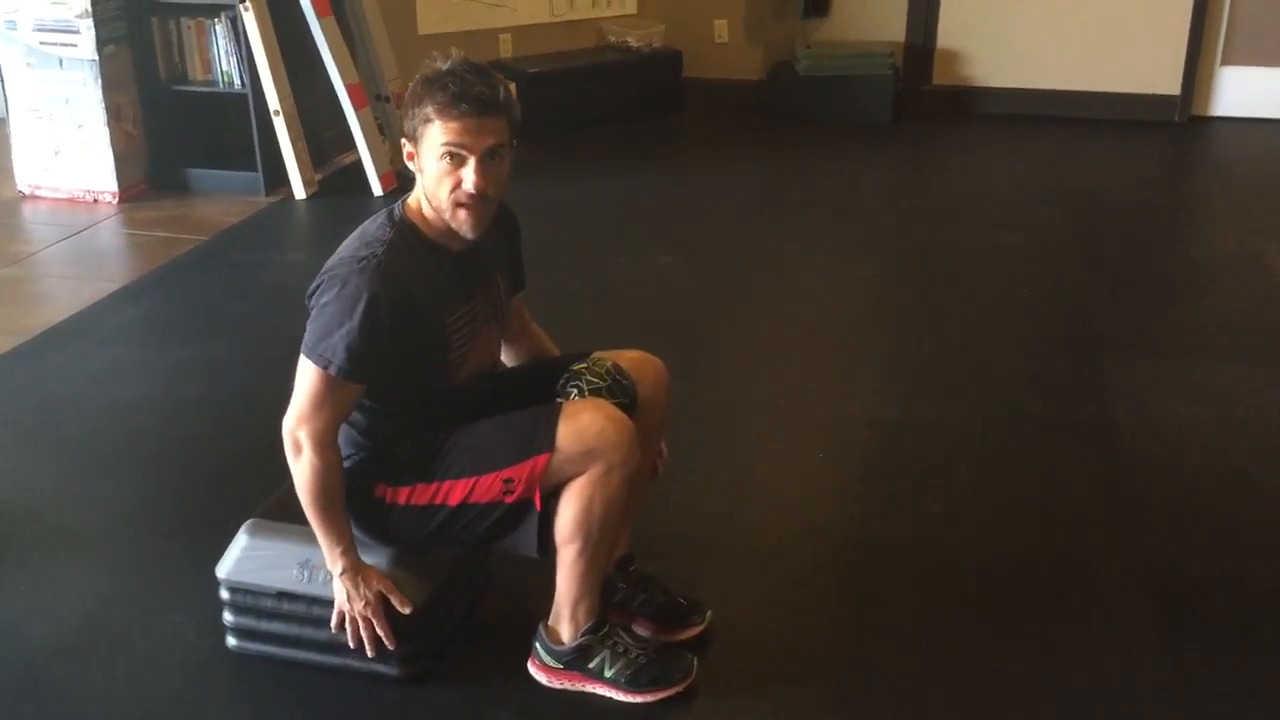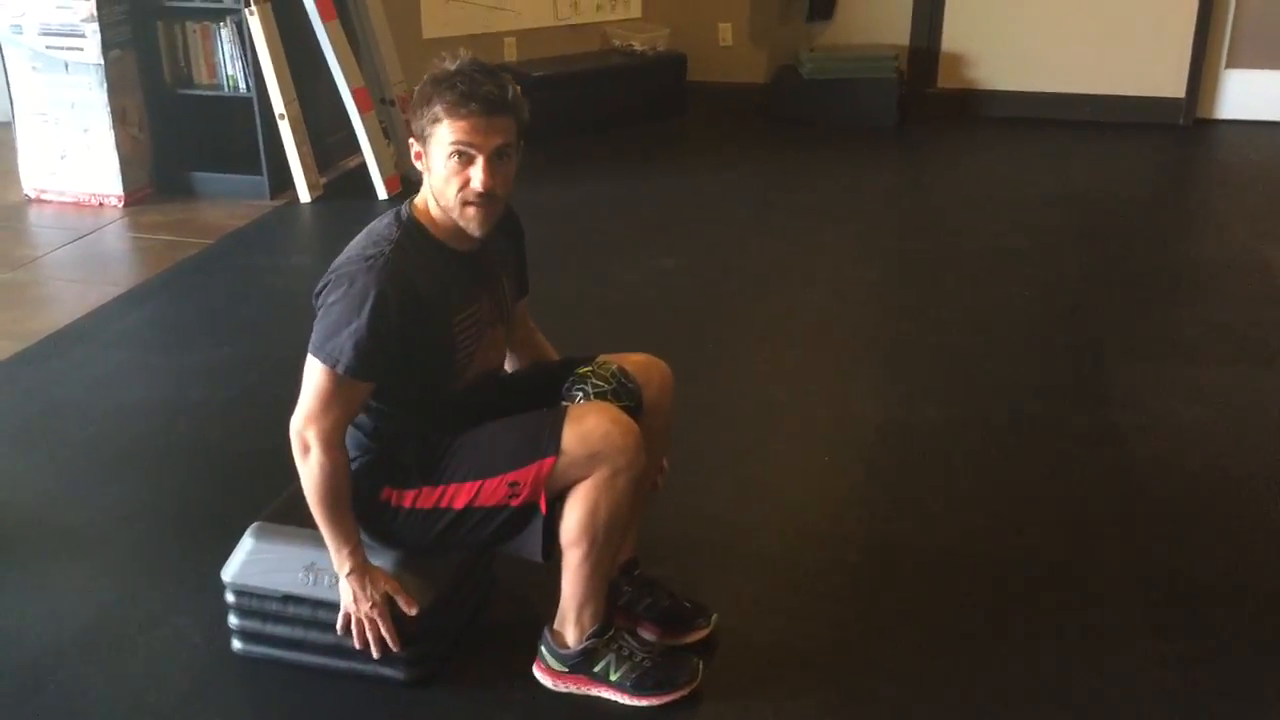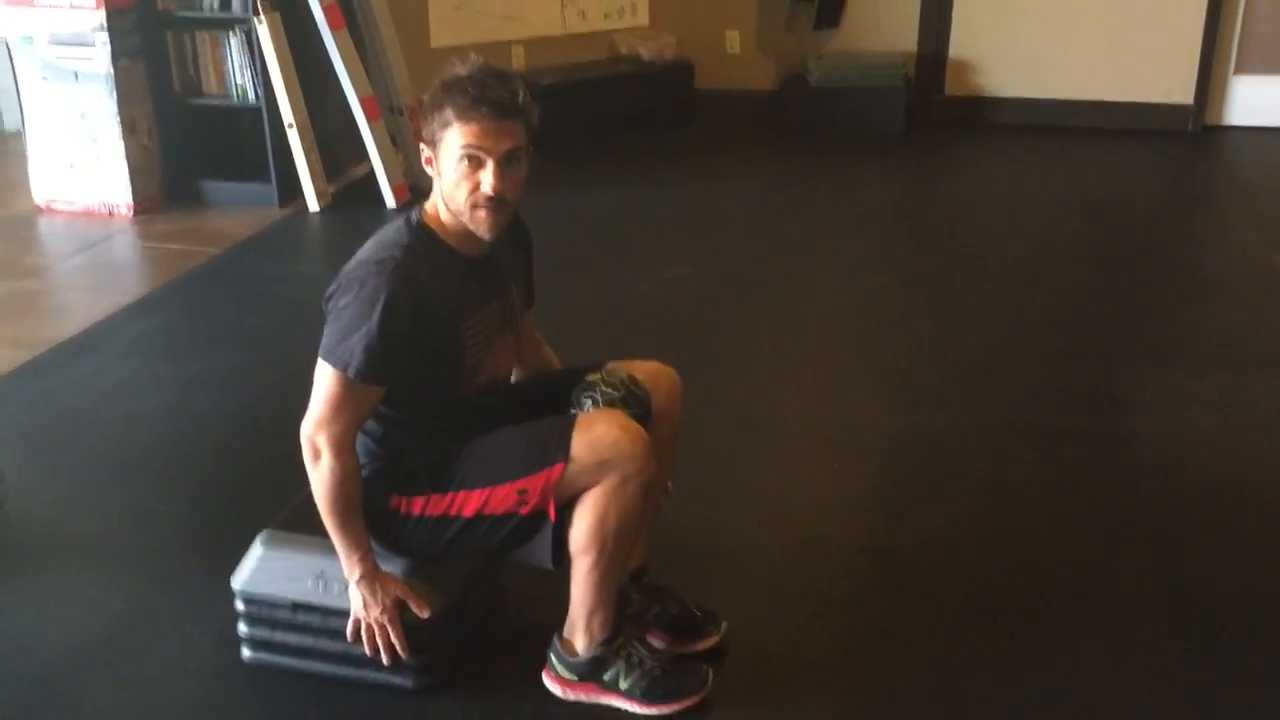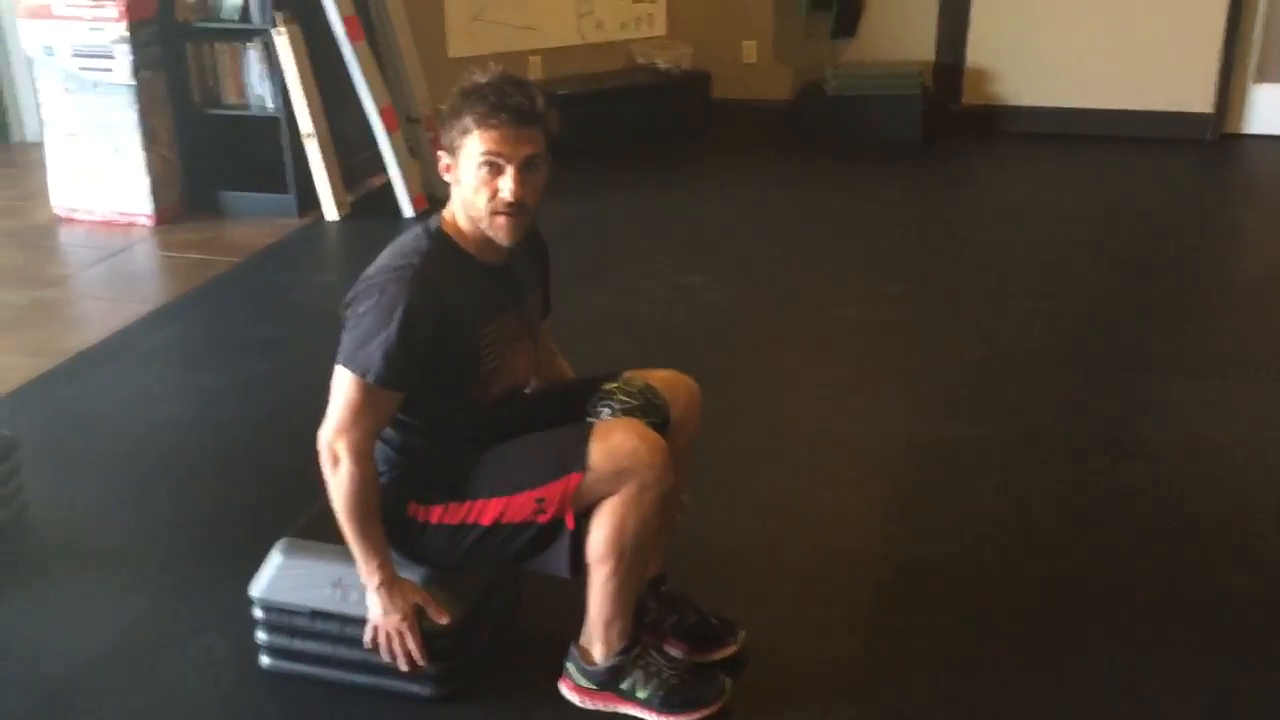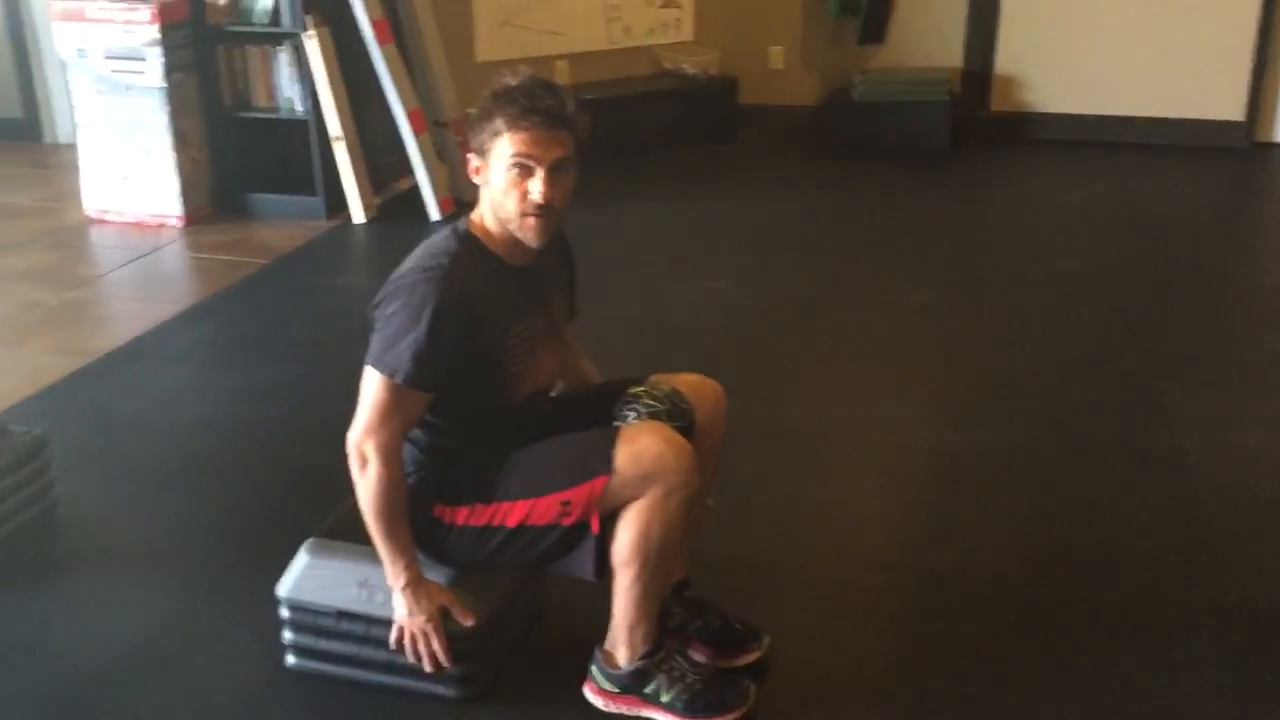
dt=0.1s
person 1, frame 1
left shoulder: (491, 221)
right shoulder: (372, 278)
right elbow: (305, 432)
left wrist: (585, 392)
right wrist: (346, 569)
left hip: (463, 407)
right hip: (396, 473)
left knee: (641, 377)
right knee: (606, 438)
left ankle: (610, 575)
right ankle: (570, 643)
person 1, frame 2
left shoulder: (497, 226)
right shoulder: (378, 277)
right elbow: (312, 433)
left wrist: (580, 402)
right wrist: (353, 570)
left hip: (468, 411)
right hip: (401, 477)
left knee: (646, 380)
right knee: (611, 440)
left ankle: (615, 579)
right ankle: (576, 647)
person 1, frame 3
left shoulder: (504, 232)
right shoulder: (389, 281)
right elbow: (323, 438)
left wrist: (592, 408)
right wrist: (364, 576)
left hip: (476, 419)
right hip: (410, 483)
left knee: (655, 387)
right knee: (620, 448)
left ankle: (624, 586)
right ankle: (585, 655)
person 1, frame 4
left shoulder: (521, 243)
right shoulder: (407, 288)
right elbow: (341, 445)
left wrist: (599, 420)
right wrist: (381, 583)
left hip: (494, 429)
right hip: (428, 492)
left knee: (673, 396)
right knee: (636, 457)
left ankle: (642, 595)
right ankle: (604, 664)
person 1, frame 5
left shoulder: (546, 245)
right shoulder: (436, 289)
right elbow: (370, 445)
left wrist: (628, 421)
right wrist: (407, 584)
left hip: (521, 432)
right hip: (456, 493)
left knee: (699, 400)
right knee: (662, 461)
left ankle: (666, 599)
right ankle: (628, 667)
